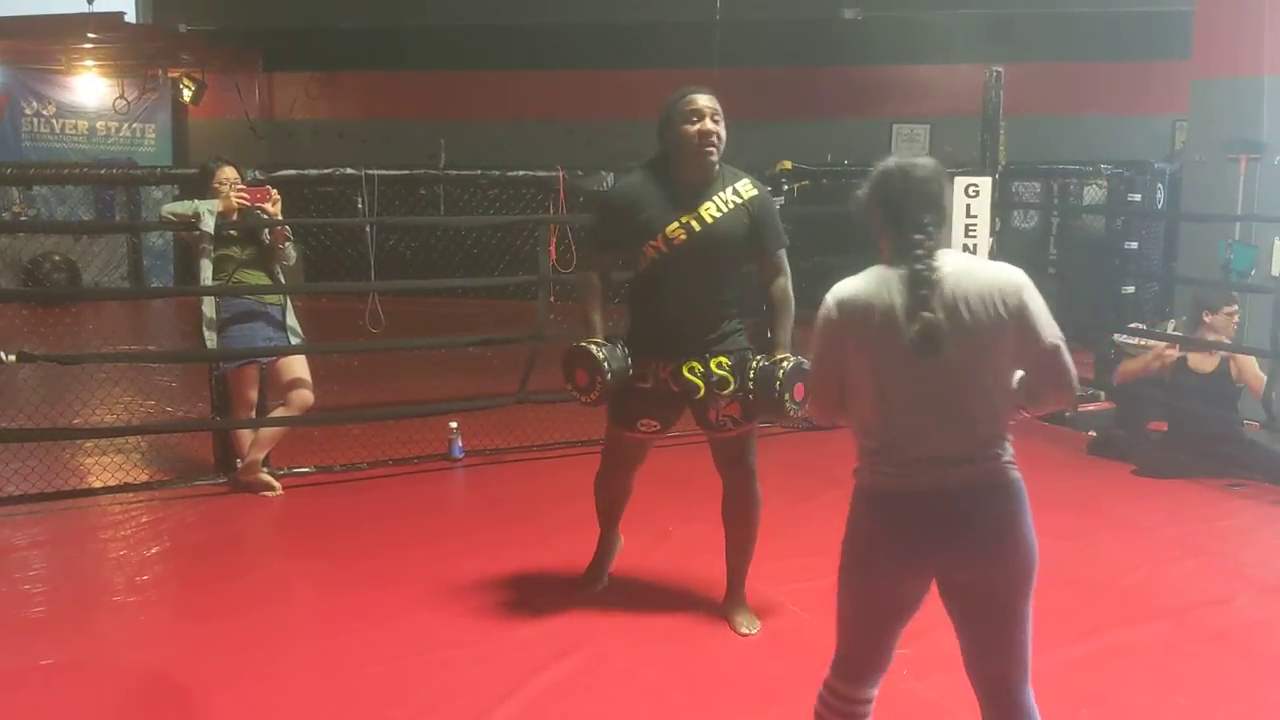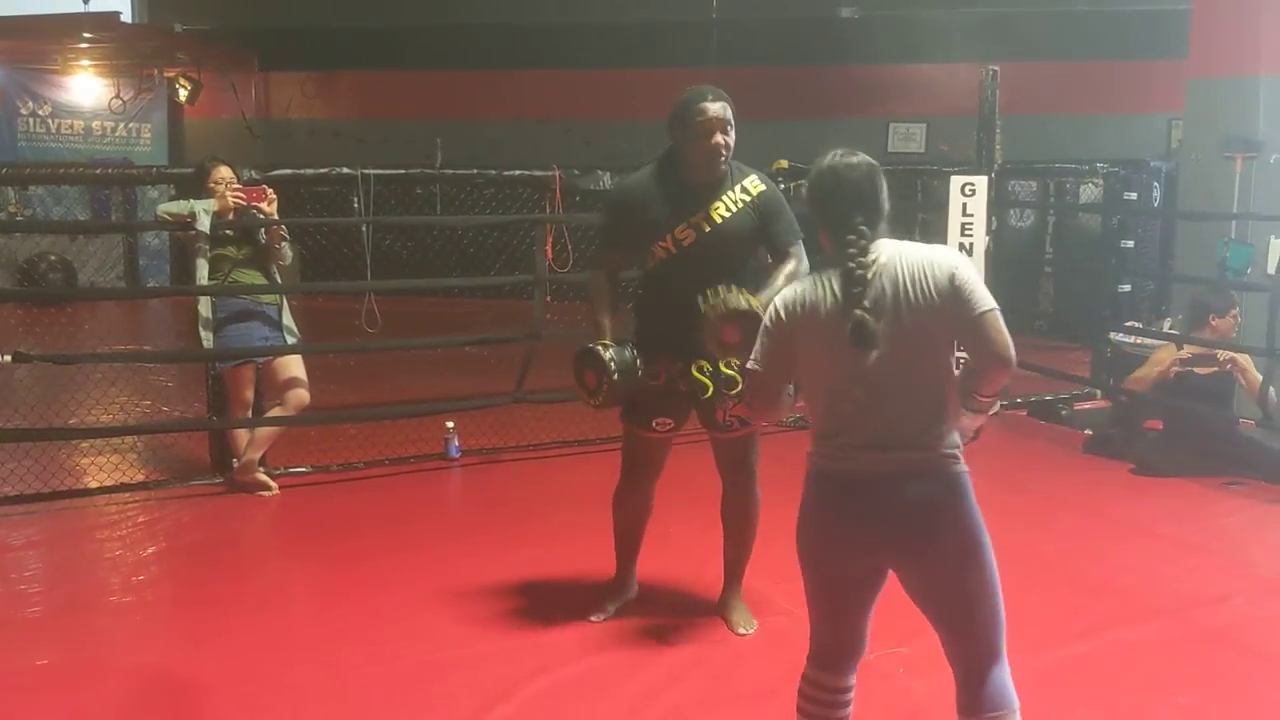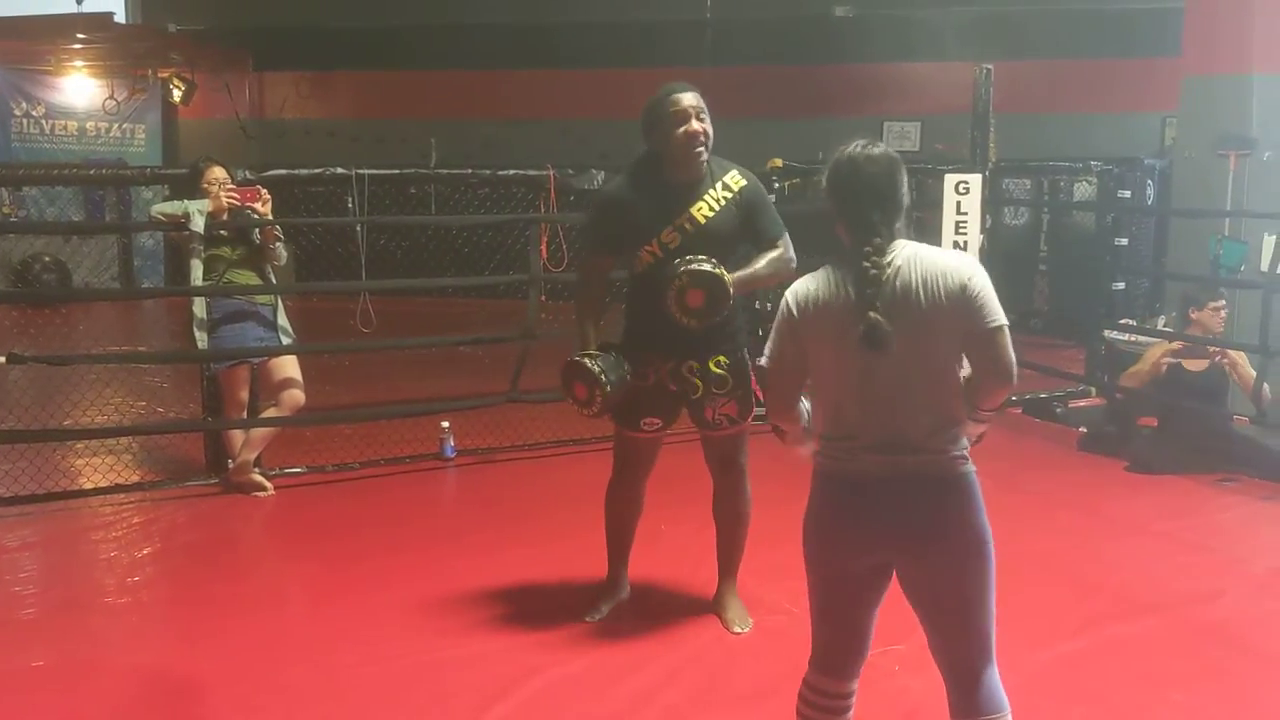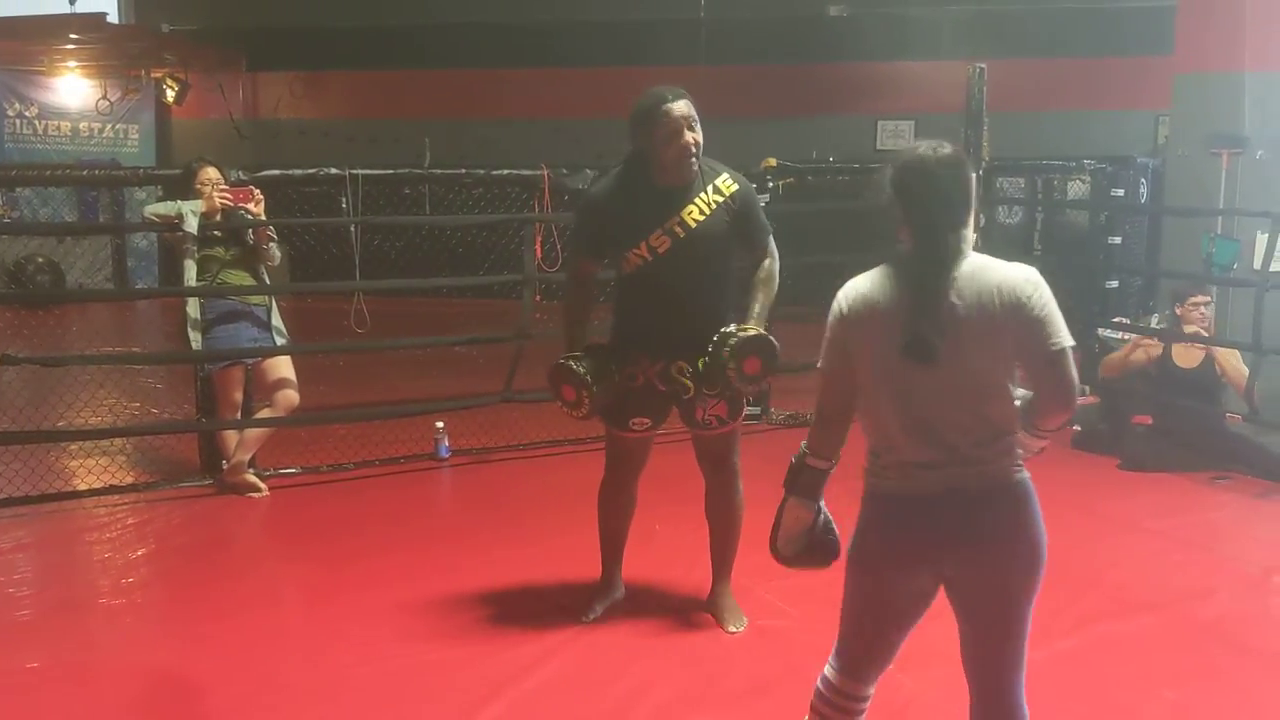
dt=0.3s
person 1, frame 1
left shoulder: (847, 300)
right shoulder: (1006, 285)
left elbow: (825, 407)
right elbow: (1061, 387)
left hip: (889, 514)
right hip: (990, 511)
left knee: (854, 669)
person 1, frame 2
left shoulder: (794, 302)
right shoulder: (943, 266)
left elbow: (760, 401)
right elbow: (998, 360)
right wrist: (969, 411)
left hip: (837, 502)
right hip: (932, 496)
left knee: (832, 658)
right knee: (982, 664)
person 1, frame 3
left shoulder: (805, 295)
right shoulder: (956, 271)
left elbow: (780, 407)
right elbow: (999, 376)
right wrist: (967, 422)
left hip: (843, 501)
right hip: (940, 498)
left knee: (834, 664)
right knee: (973, 669)
person 1, frame 4
left shoulder: (858, 298)
right shoulder: (1018, 286)
left elbow: (833, 415)
right elbow: (1059, 397)
left wrist: (803, 491)
right wrist: (1021, 434)
left hip: (897, 515)
right hip: (998, 514)
left knee: (856, 664)
person 2, frame 1
left shoulder: (750, 195)
right shoulder: (630, 194)
left elbow: (777, 275)
right elbow: (599, 269)
left wrist: (783, 350)
right wrist: (596, 339)
left hip: (724, 354)
right hip: (650, 355)
left knee: (740, 472)
right knee: (618, 463)
left ankle: (736, 593)
right ankle: (606, 546)
person 2, frame 2
left shoulder: (759, 191)
right shoulder: (637, 193)
left elbow: (797, 262)
right elbow: (607, 270)
left wrist: (758, 304)
right wrist: (605, 338)
right hip: (658, 355)
left knee: (740, 471)
right knee: (637, 472)
left ankle: (732, 591)
right ankle: (624, 580)
person 2, frame 3
left shoulder: (740, 185)
right shoulder: (620, 197)
left elbow: (785, 256)
right elbow: (594, 275)
left wrist: (731, 281)
right wrist: (590, 346)
left hip: (720, 353)
right hip: (647, 355)
left knee: (730, 469)
right knee: (629, 470)
left ankle: (727, 588)
right ankle: (616, 580)
person 2, frame 4
left shoulder: (731, 189)
right shoulder: (607, 198)
left elbow: (765, 258)
right elbow: (583, 277)
left wrist: (753, 324)
right wrist: (575, 349)
left hip: (712, 354)
right hip: (637, 355)
left knee: (722, 469)
right knee: (621, 468)
left ankle: (721, 588)
right ankle: (611, 579)
person 3, frame 1
right shoulder: (206, 226)
left elbow: (287, 258)
right elbow: (167, 211)
left wrist: (276, 220)
right wrist: (218, 207)
left hip: (277, 315)
right hip: (238, 315)
left knee: (301, 396)
right knee: (245, 403)
left ankle: (251, 464)
right ankle: (250, 468)
person 3, frame 2
right shoulder: (202, 226)
left elbow: (283, 258)
right elbow: (163, 211)
left wrist: (272, 219)
right wrist: (215, 207)
left hip: (273, 315)
right hip: (234, 315)
left knee: (298, 396)
right knee: (242, 402)
left ankle: (247, 465)
right ankle: (247, 469)
person 3, frame 3
left shoulder: (246, 222)
right shoulder: (196, 226)
left elbow: (278, 258)
right elbow: (156, 212)
left wrist: (267, 220)
right wrist: (208, 208)
left hip: (267, 315)
right hip: (229, 316)
left knee: (293, 397)
right knee: (237, 403)
left ankle: (242, 465)
right ankle: (242, 469)
person 3, frame 4
right shoulder: (189, 227)
left elbow: (272, 258)
right elbow: (150, 212)
left wrist: (260, 219)
right wrist: (202, 208)
left hip: (262, 316)
right hip: (222, 316)
left knee: (287, 397)
right knee: (231, 404)
left ankle: (237, 465)
right ankle: (236, 470)
person 4, frame 1
left shoulder: (1238, 357)
right shoulder: (1173, 352)
right elbow: (1120, 377)
left wrist: (1234, 356)
right wrist: (1155, 356)
left hip: (1229, 444)
right hip: (1181, 442)
right knee: (1147, 459)
person 4, frame 2
left shoulder: (1235, 357)
right shoulder: (1170, 352)
right elbow: (1128, 391)
left wrist: (1244, 369)
right wrist: (1163, 370)
left hip: (1225, 442)
right hip: (1179, 441)
right knee: (1146, 456)
person 4, frame 3
left shoulder: (1227, 354)
right shoulder: (1163, 349)
left elbow: (1263, 400)
right elbow: (1122, 389)
left wrist: (1235, 364)
right wrist: (1156, 363)
left hip: (1219, 438)
right hip: (1173, 439)
right knee: (1141, 453)
person 4, frame 4
left shoulder: (1222, 350)
right shoulder: (1158, 347)
left elbow: (1250, 394)
right elbow: (1105, 373)
left wrist: (1214, 351)
right wrist: (1135, 345)
left hip: (1210, 437)
right hip: (1164, 437)
right knee: (1131, 451)
